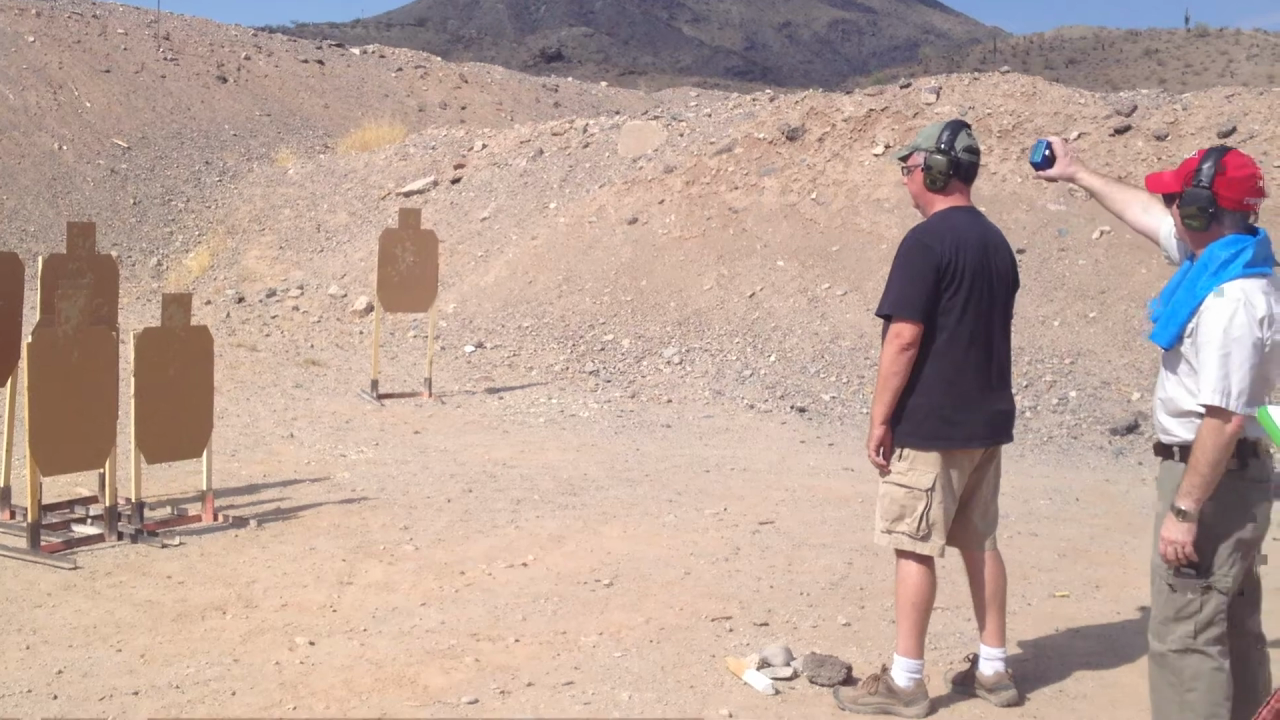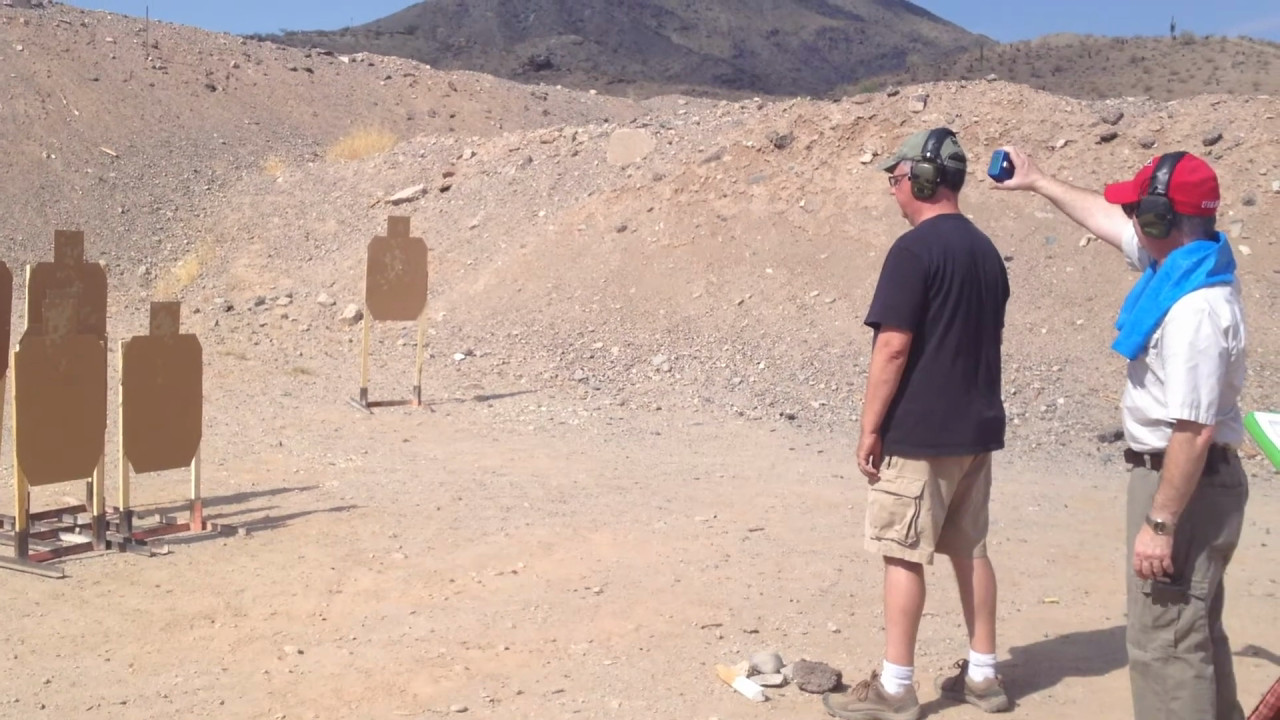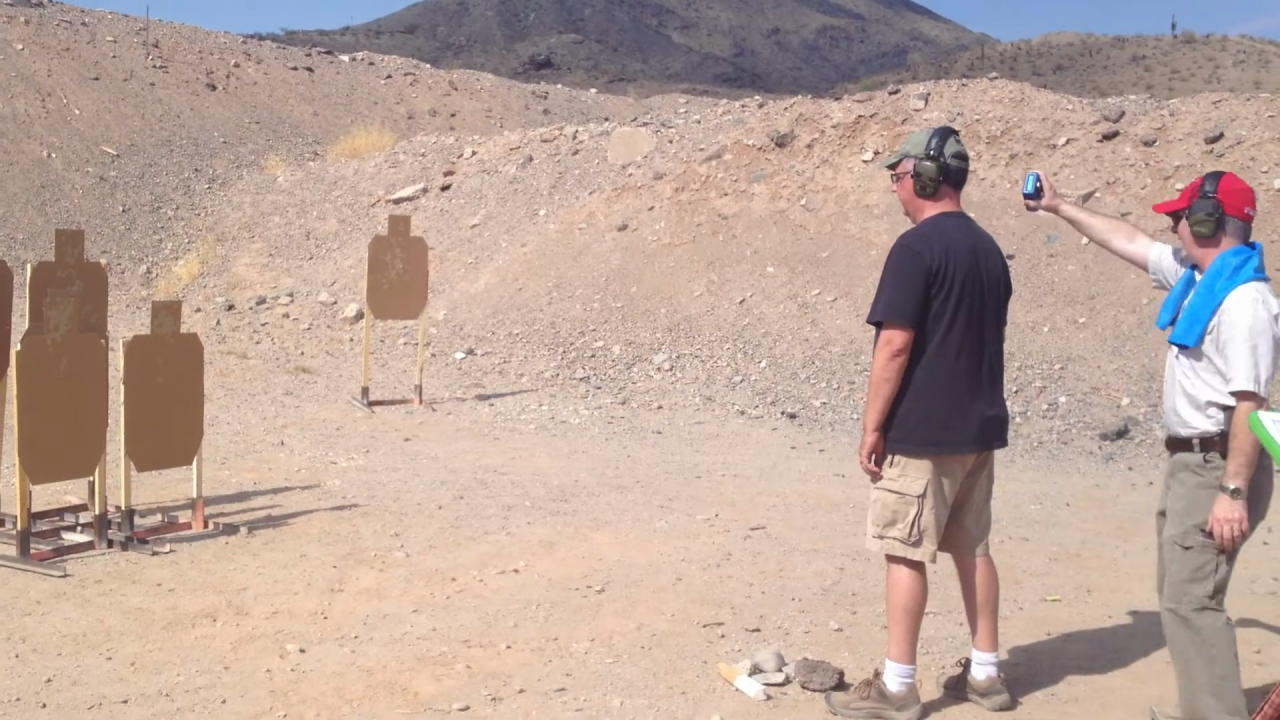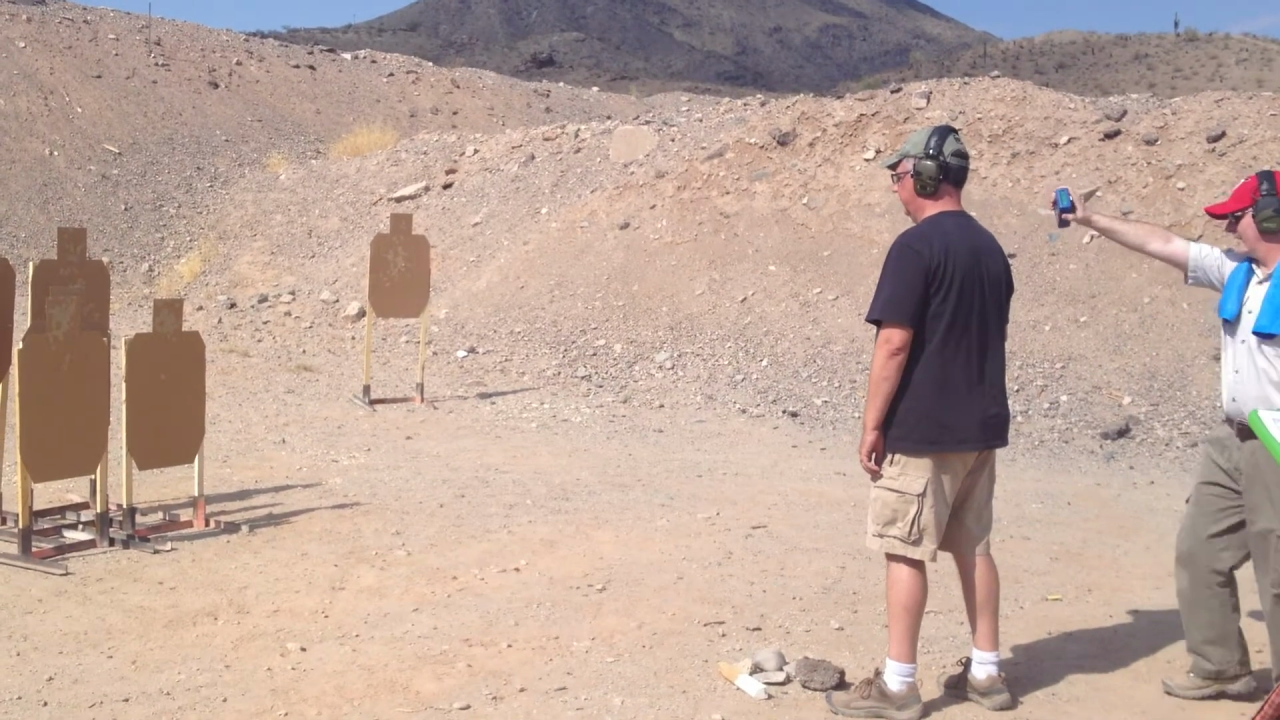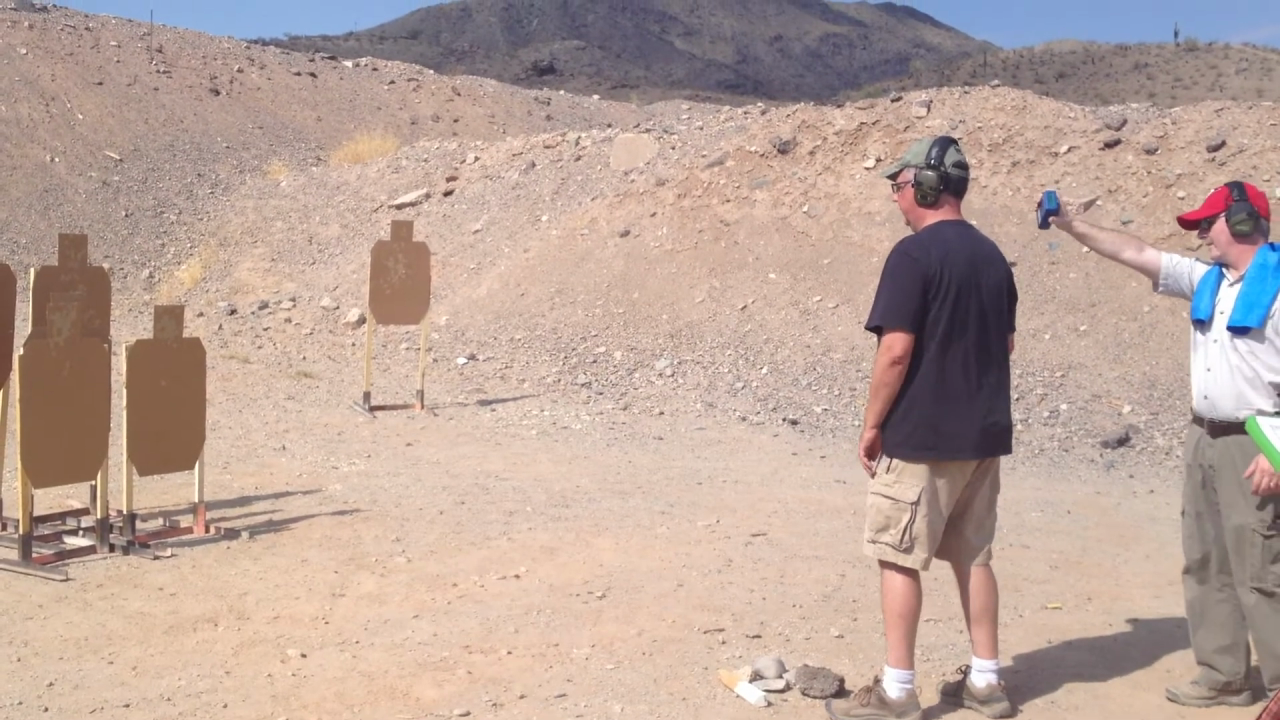
dt=0.7s
person 1, frame 1
left shoulder: (927, 241)
right shoulder: (996, 242)
left elbow: (904, 338)
left wrist: (880, 419)
left hip: (929, 426)
right hip: (986, 420)
left knee: (913, 548)
right knee: (979, 541)
right ankle: (992, 668)
person 1, frame 2
left shoulder: (915, 249)
right shoulder: (986, 250)
left elbow: (894, 347)
left wrist: (870, 428)
left hip: (918, 433)
right hip: (976, 429)
left knee: (903, 555)
right knee: (969, 548)
person 1, frame 3
left shoulder: (917, 247)
right shoulder: (988, 248)
left elbow: (895, 345)
left wrist: (873, 427)
left hip: (921, 432)
right hip: (979, 427)
left knee: (906, 554)
right knee: (972, 547)
person 1, frame 4
left shoulder: (916, 246)
right shoulder: (989, 247)
left elbow: (894, 344)
left wrist: (872, 426)
left hip: (920, 430)
right hip: (980, 426)
left knee: (905, 551)
right knee: (972, 545)
person 1, frame 5
left shoulder: (914, 253)
right shoulder: (990, 254)
left elbow: (896, 350)
right elbow: (1005, 344)
left wrist: (872, 423)
left hip: (921, 436)
right hip: (984, 434)
left knee: (897, 559)
right knee: (972, 556)
person 2, frame 1
left shoulder: (1230, 298)
right shoulder: (1218, 261)
left elbow: (1225, 419)
right elbow: (1142, 209)
left wrist: (1183, 511)
right wrist: (1077, 173)
left hip: (1212, 480)
right hip: (1227, 477)
left knee: (1183, 636)
right knee: (1232, 627)
person 2, frame 2
left shoulder: (1196, 310)
right shoulder: (1181, 264)
left elbow: (1195, 431)
right elbow: (1104, 217)
left wrist: (1159, 524)
right wrist: (1038, 180)
left hip: (1182, 485)
right hip: (1184, 479)
left knee: (1164, 641)
right knee: (1193, 630)
person 2, frame 3
right shoulder: (1195, 276)
right elbow: (1129, 240)
left wrist: (1233, 494)
right wrist: (1060, 207)
left hip: (1219, 466)
right hip: (1190, 459)
left knee: (1191, 595)
right knee: (1183, 590)
person 2, frame 4
right shoulder: (1236, 271)
right elbow: (1165, 244)
right wrist: (1092, 220)
right hip: (1233, 441)
right knee: (1198, 553)
right ankle: (1221, 665)
person 2, frame 5
right shoulder: (1204, 280)
right elbow: (1137, 253)
right wrist: (1072, 226)
right hip: (1204, 440)
right knee: (1205, 565)
right ankle: (1223, 676)
